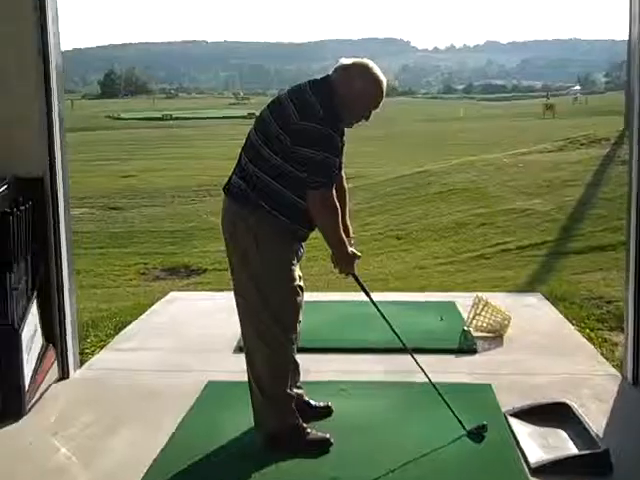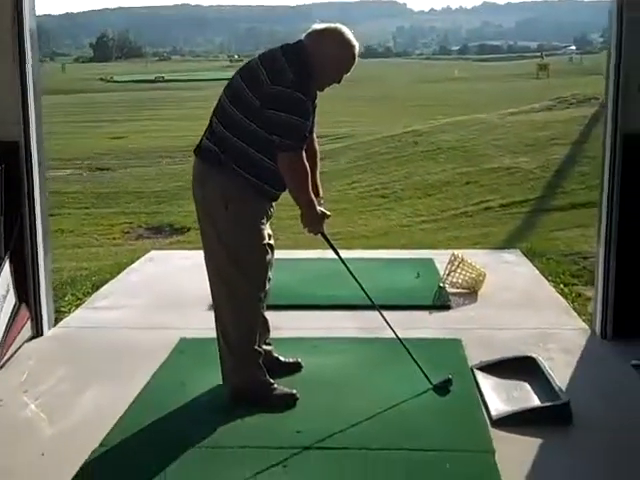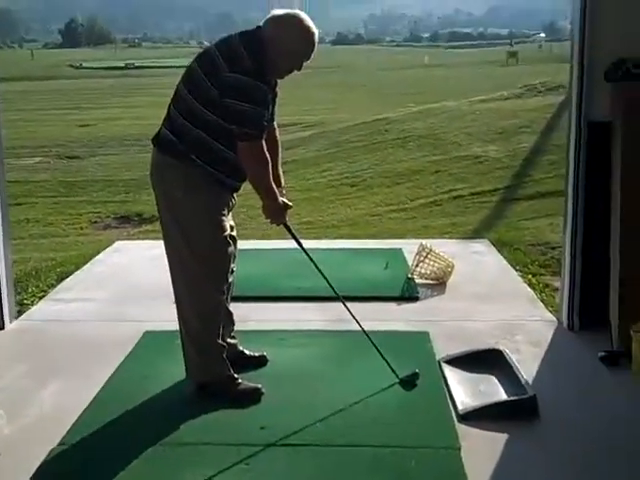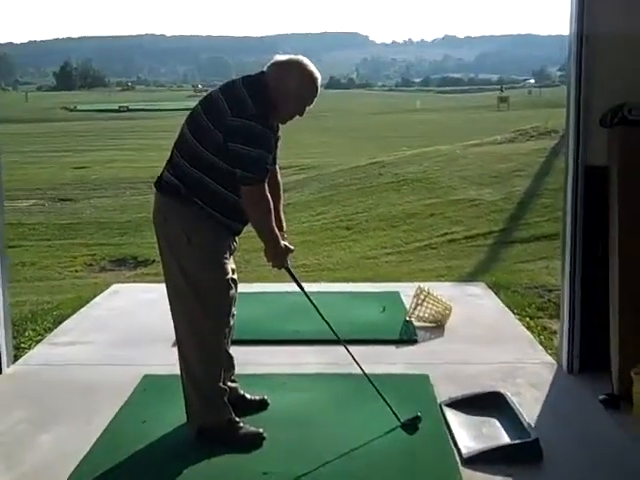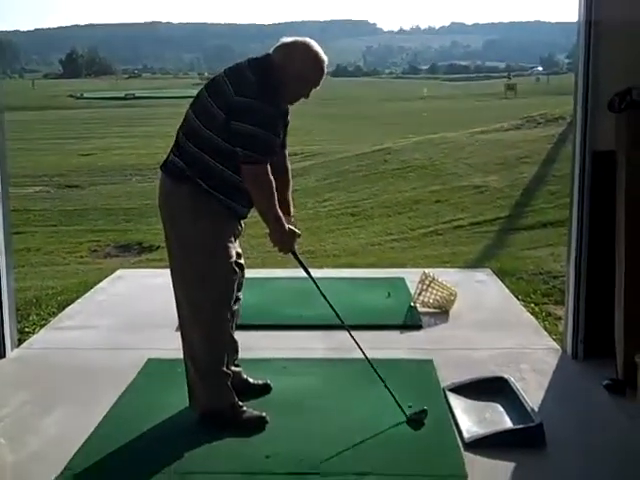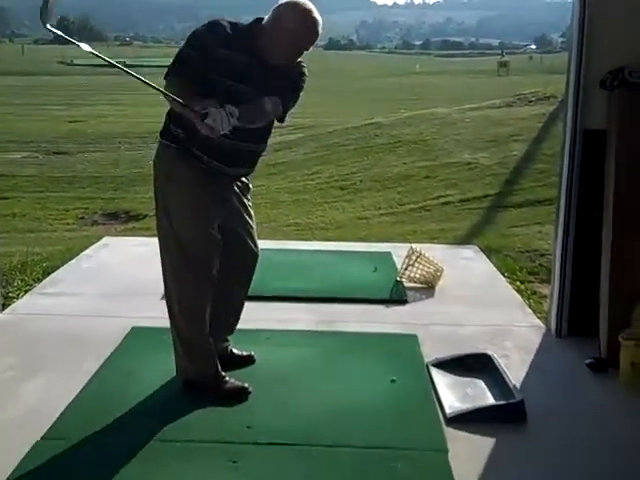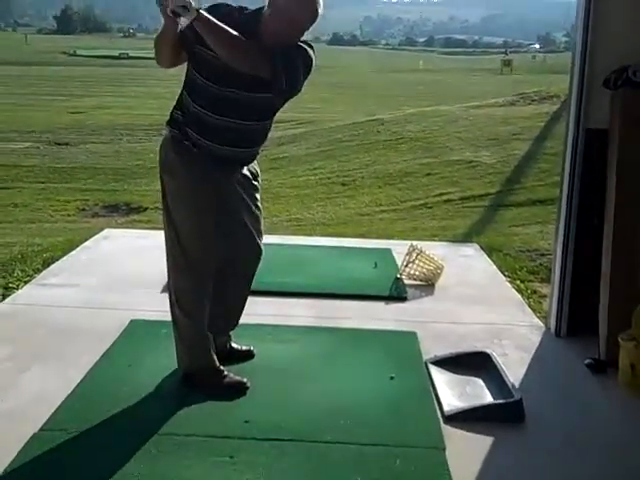
dt=0.7s
person 1, frame 1
left shoulder: (321, 107)
right shoulder: (316, 119)
left elbow: (334, 179)
right elbow: (320, 197)
left wrist: (346, 233)
right wrist: (341, 249)
left hip: (271, 221)
right hip: (258, 224)
left knee: (283, 315)
right knee: (271, 323)
left ankle: (288, 396)
right ankle: (279, 424)
person 1, frame 2
left shoulder: (296, 74)
right shoulder: (287, 81)
left elbow: (306, 140)
right elbow: (289, 157)
left wrist: (315, 192)
right wrist: (309, 208)
left hip: (244, 182)
right hip: (227, 185)
left knee: (254, 272)
right knee: (240, 281)
left ankle: (258, 351)
right ankle: (246, 378)
person 1, frame 3
left shoulder: (256, 63)
right shoulder: (243, 71)
left elbow: (266, 130)
right elbow: (250, 148)
left wrist: (278, 185)
right wrist: (271, 199)
left hip: (205, 173)
right hip: (186, 176)
left knee: (219, 263)
right knee: (201, 274)
left ankle: (223, 346)
right ankle: (210, 373)
person 1, frame 4
left shoulder: (257, 105)
right shoulder: (246, 114)
left elbow: (269, 173)
right elbow: (253, 192)
left wrist: (280, 229)
right wrist: (273, 242)
left hip: (207, 216)
right hip: (189, 218)
left knee: (217, 308)
right knee: (203, 317)
left ankle: (223, 391)
right ankle: (210, 419)
person 1, frame 5
left shoulder: (269, 94)
right shoulder: (249, 94)
left elbow: (277, 158)
right elbow: (255, 174)
left wrist: (287, 215)
right wrist: (278, 227)
left hip: (215, 200)
right hip: (192, 200)
left knee: (227, 287)
right knee: (207, 298)
left ankle: (227, 374)
right ankle: (214, 401)
person 1, frame 6
left shoulder: (292, 74)
right shoulder: (216, 38)
left elbow: (268, 109)
right elbow: (176, 85)
left wrist: (232, 117)
right wrist: (202, 115)
left hip: (231, 174)
right hip: (184, 166)
left knee: (241, 256)
right knee: (193, 267)
left ankle: (215, 343)
right ankle: (199, 370)
person 1, frame 7
left shoulder: (299, 57)
left elbow: (246, 59)
right elbow: (166, 60)
left hip: (239, 165)
right hip: (189, 157)
left knee: (244, 252)
right knee: (194, 259)
left ankle: (218, 339)
right ankle: (198, 363)
